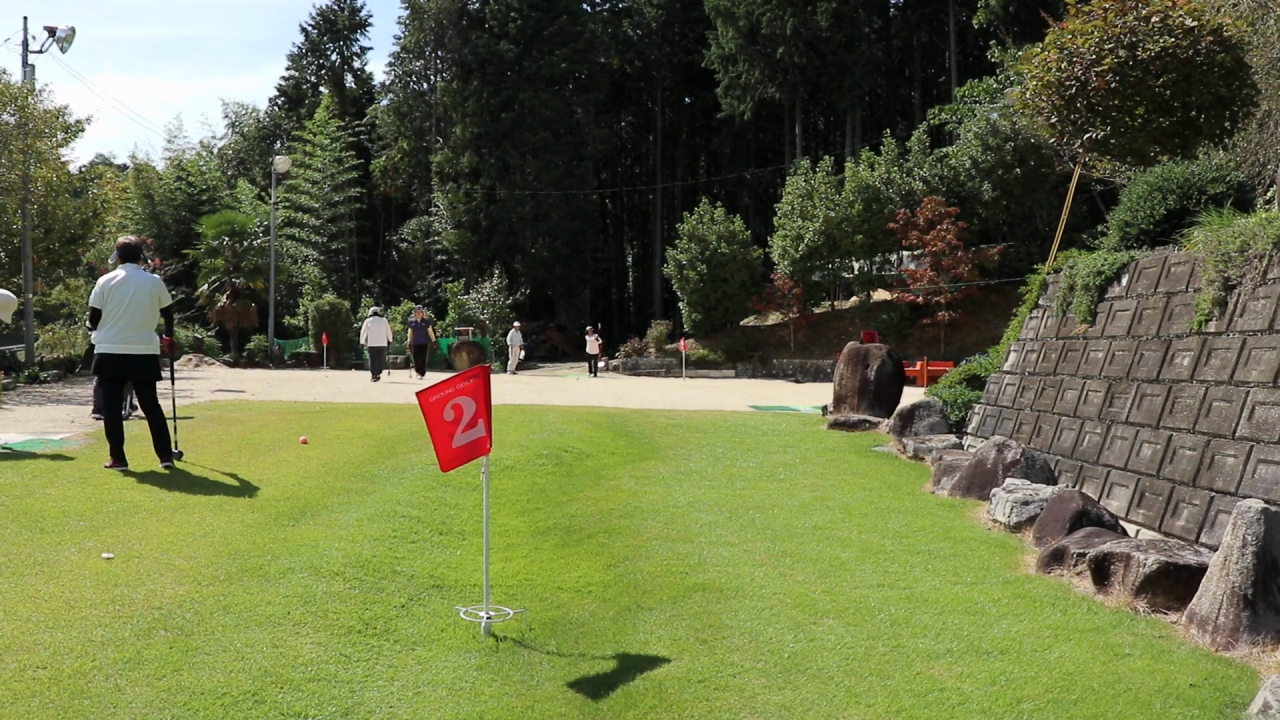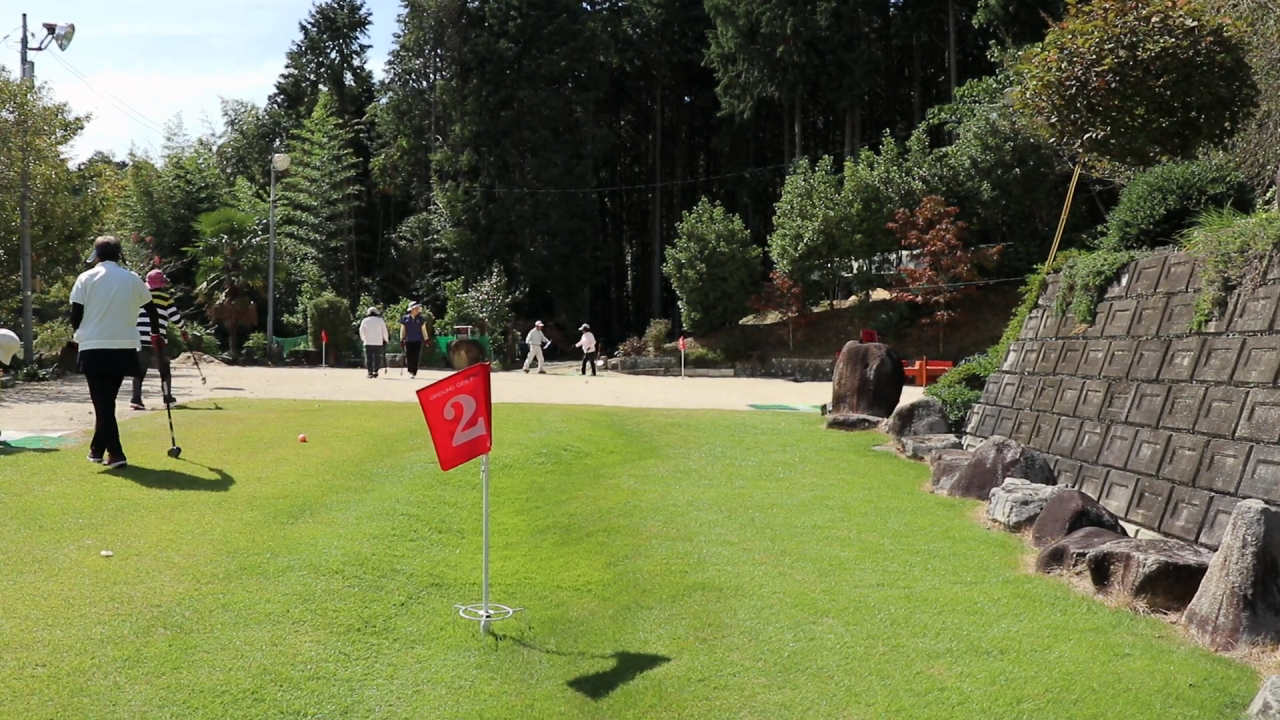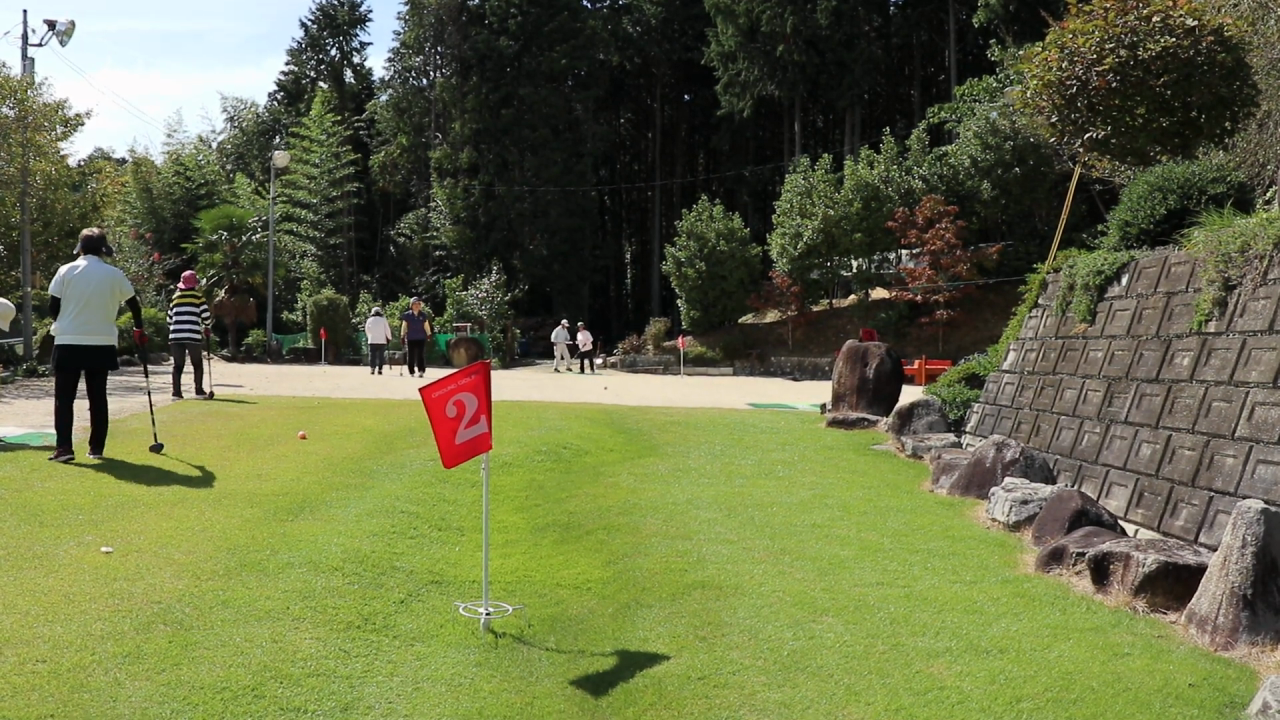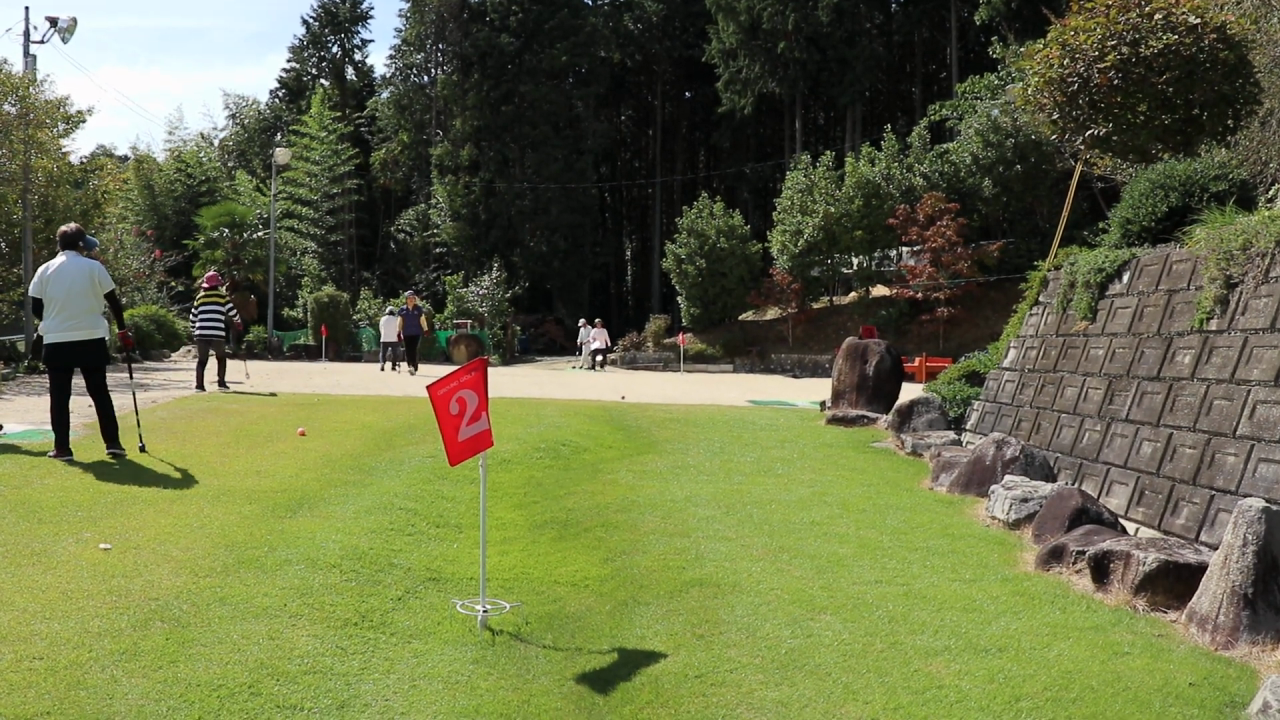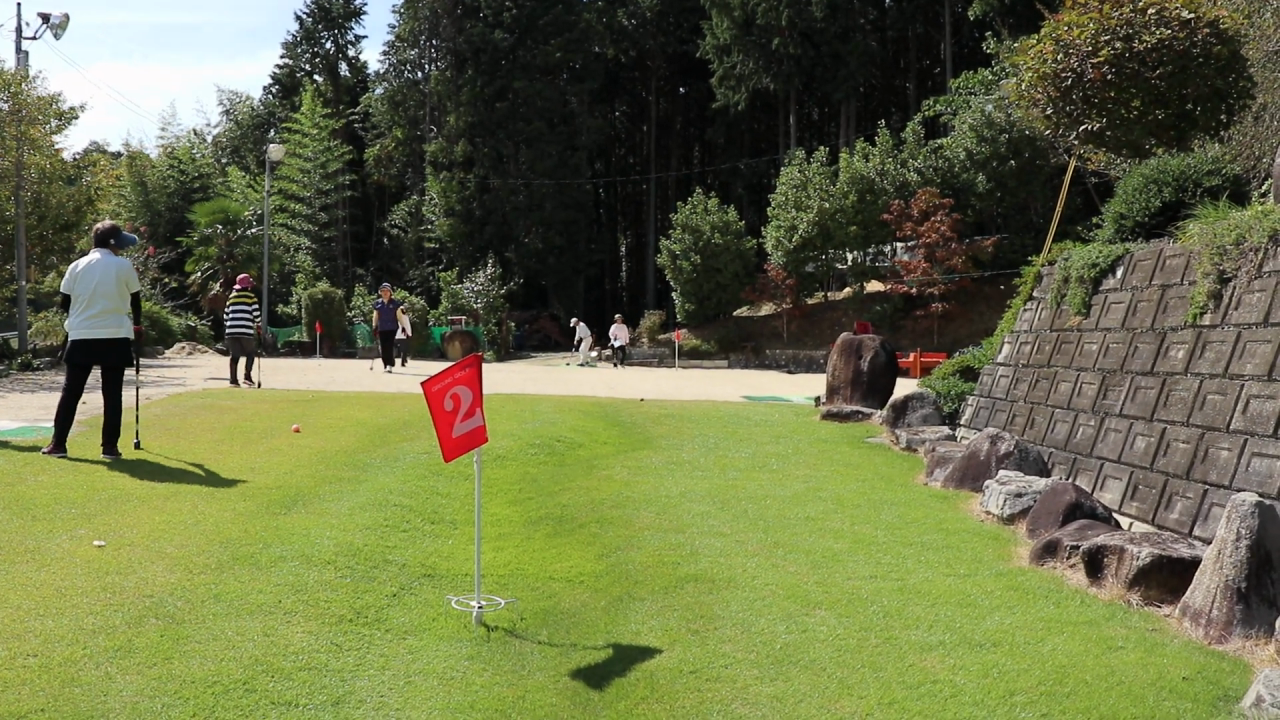
dt=1s
person 1, frame 1
left shoulder: (106, 281)
right shoulder: (154, 281)
left elbow: (93, 318)
right elbow: (168, 314)
right wrist: (168, 337)
left hip: (109, 352)
right hip: (143, 352)
left knee: (112, 407)
right knee: (151, 405)
left ankle: (117, 458)
right ankle: (165, 454)
person 1, frame 2
left shoulder: (87, 277)
right shoulder: (132, 278)
left elbow: (75, 314)
right elbow: (152, 310)
left wrist: (79, 334)
right wrist: (155, 335)
left hip: (94, 347)
right hip: (123, 347)
left knee: (102, 401)
right knee: (107, 400)
left ankle: (115, 453)
right ankle: (98, 449)
person 1, frame 3
left shoulder: (66, 271)
right shoulder: (114, 274)
left elbow: (53, 307)
right elbow: (134, 305)
right wrist: (139, 330)
left hip: (69, 343)
right hip: (101, 344)
left knee: (64, 397)
right knee: (98, 397)
left ankle: (64, 447)
right ankle: (97, 447)
person 1, frame 4
left shoulder: (45, 270)
right shoulder: (94, 267)
left elbow: (36, 308)
right elbow: (113, 301)
right wrist: (122, 330)
left hip: (56, 341)
right hip: (91, 339)
left knee: (59, 396)
right knee: (100, 392)
left ankle: (62, 448)
right ankle: (112, 442)
person 1, frame 5
left shoulder: (76, 266)
right shoulder: (124, 266)
left elbow: (65, 303)
right elbow: (135, 300)
right wrist: (137, 325)
left hip: (81, 337)
right hip: (115, 337)
left knee: (71, 391)
right knee: (112, 393)
left ankle: (58, 443)
right ankle: (110, 446)
